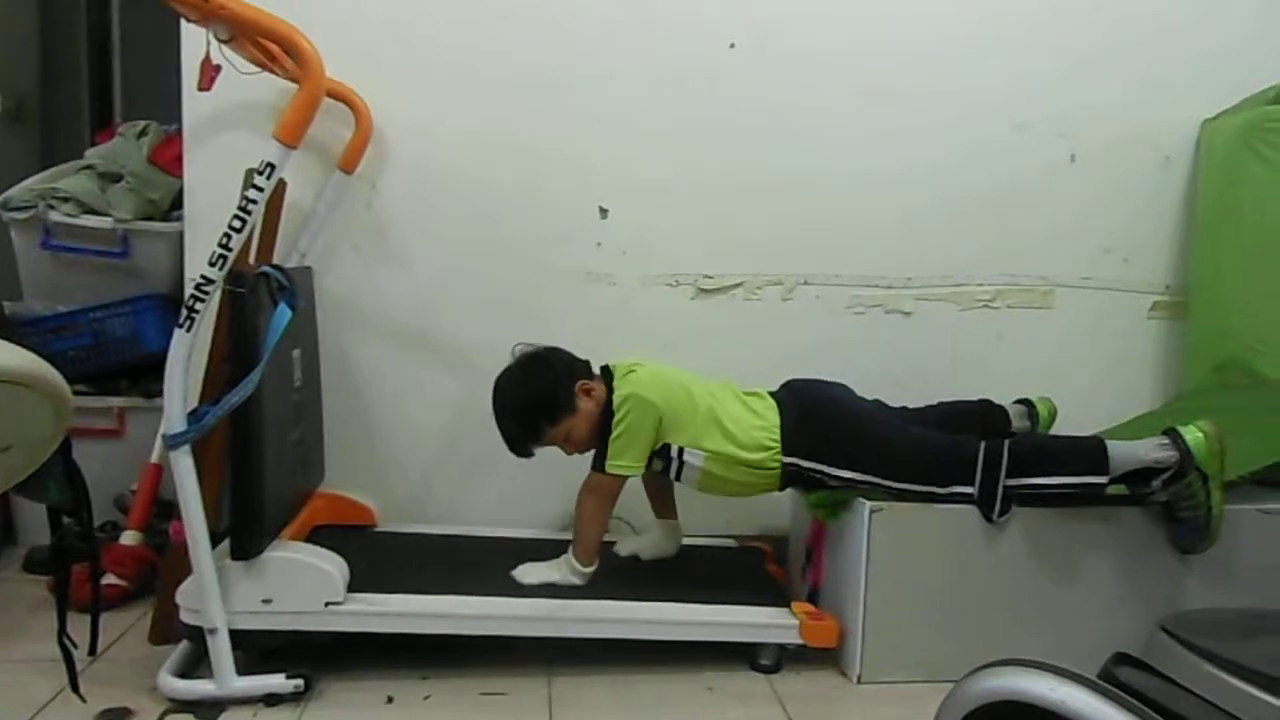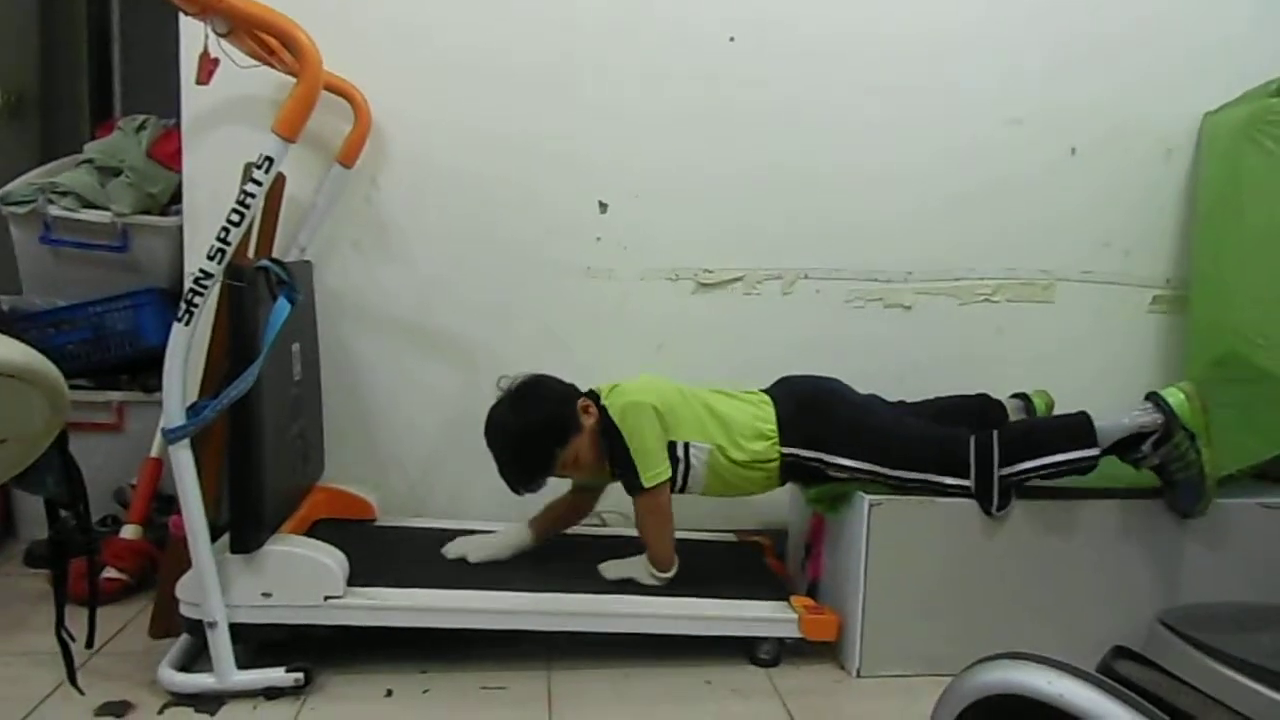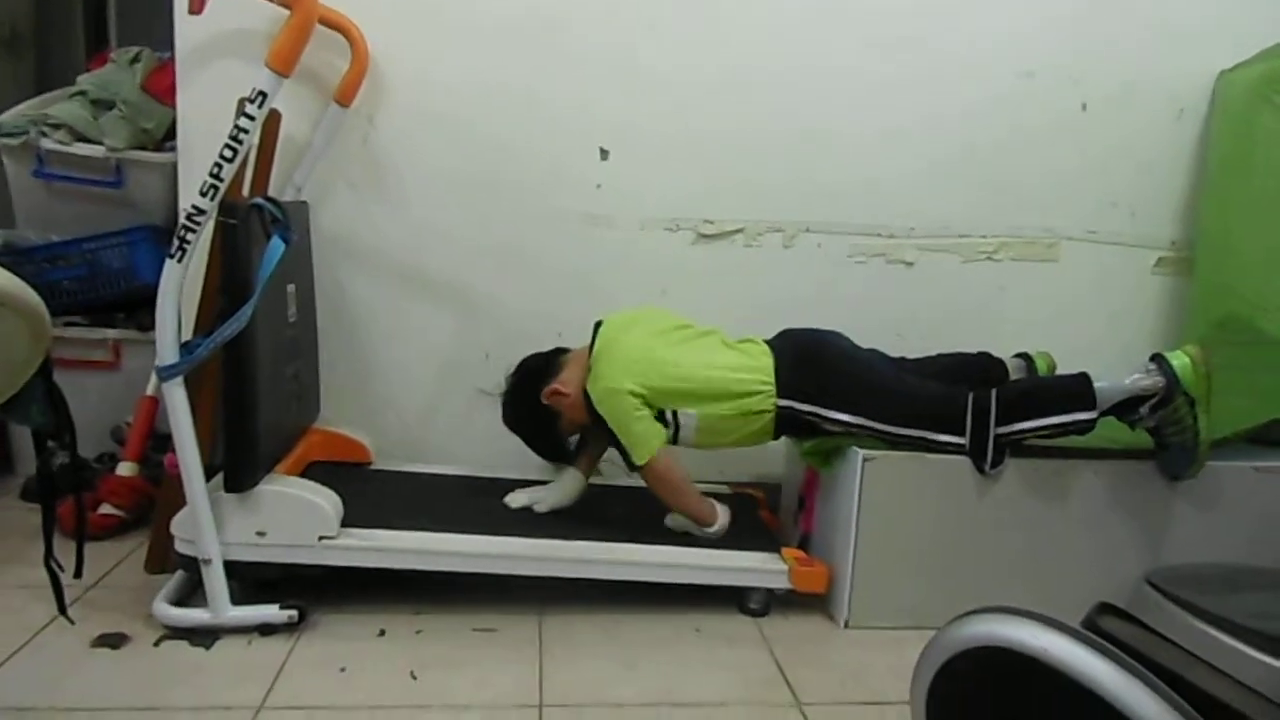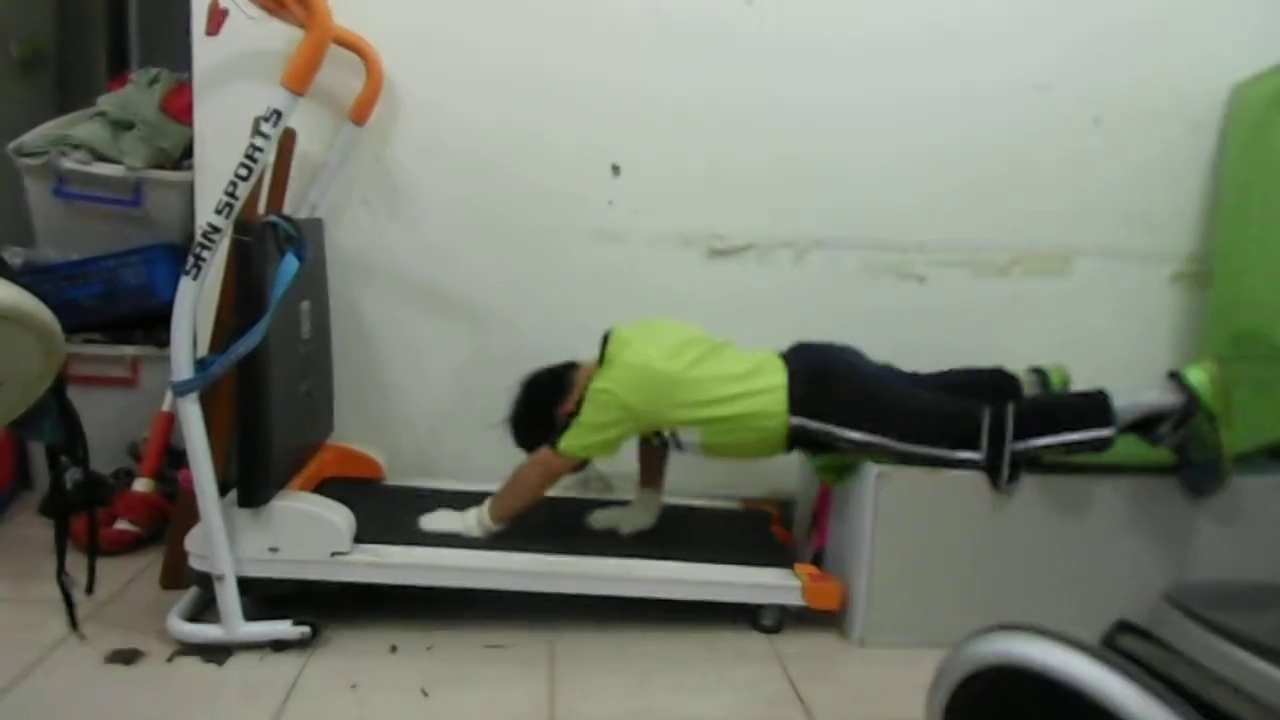
dt=1s
person 1, frame 1
left shoulder: (632, 396)
right shoulder: (623, 378)
left elbow: (600, 490)
right elbow: (656, 462)
left wrist: (575, 565)
right wrist: (664, 535)
left hip: (813, 440)
right hip: (801, 412)
left knee: (979, 471)
right knee: (916, 428)
left ankle: (1167, 457)
right ankle: (1016, 415)
person 1, frame 2
left shoulder: (627, 411)
right shoulder: (597, 415)
left elbow: (654, 505)
right elbow: (581, 501)
left wrist: (655, 567)
right wrist: (516, 537)
left hip: (810, 432)
right hip: (795, 409)
left knee: (974, 464)
right knee: (913, 422)
left ankle: (1148, 424)
right ankle: (1014, 410)
person 1, frame 3
left shoulder: (611, 386)
right shoulder: (614, 331)
left elbow: (665, 476)
left wrist: (710, 520)
right wrist: (567, 483)
left hip: (803, 389)
right hip: (795, 357)
left knee: (970, 421)
right knee: (913, 380)
left ankle: (1153, 385)
person 1, frame 4
left shoulder: (612, 393)
right shoulder: (629, 341)
left elbow: (543, 468)
left wrist: (481, 520)
right wrist: (644, 505)
left hip: (819, 407)
right hip: (810, 371)
left knee: (985, 436)
right knee: (926, 394)
left ankle: (1169, 401)
